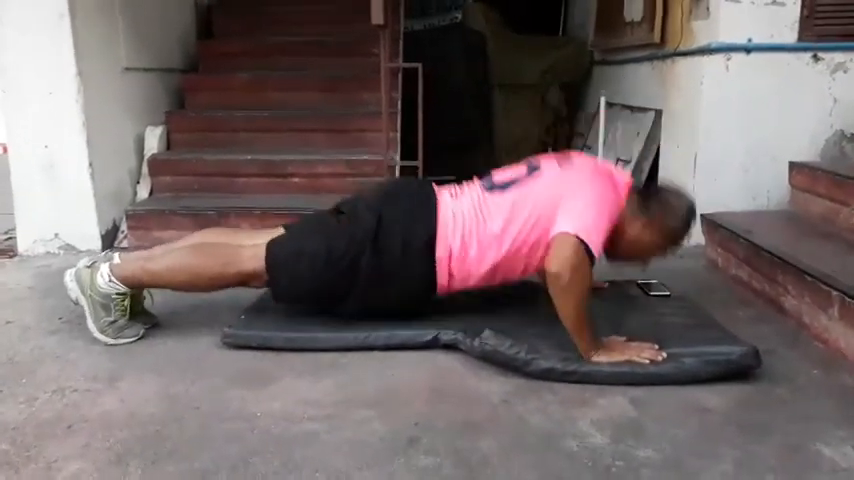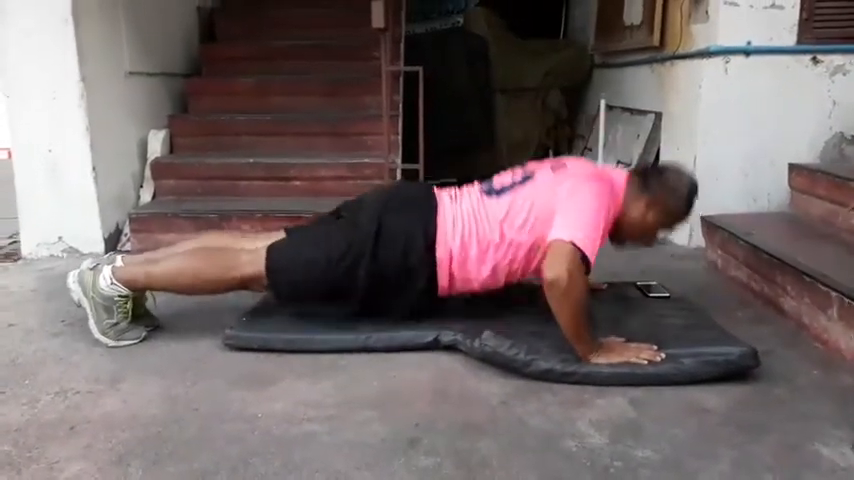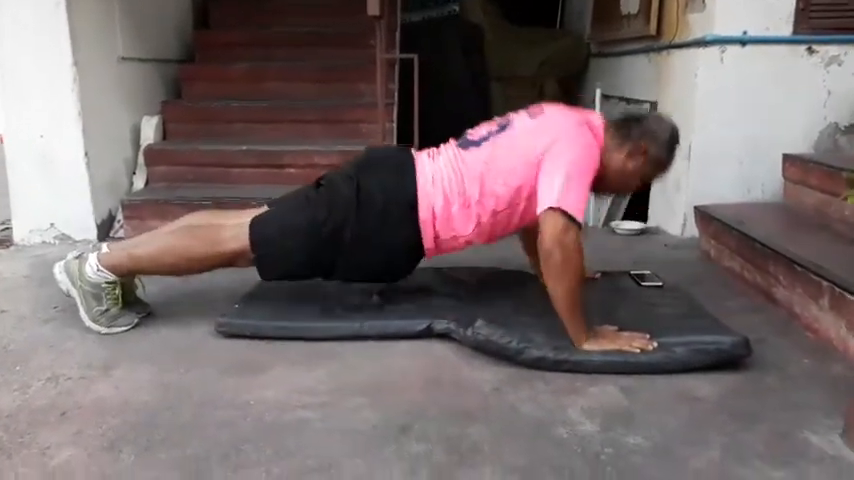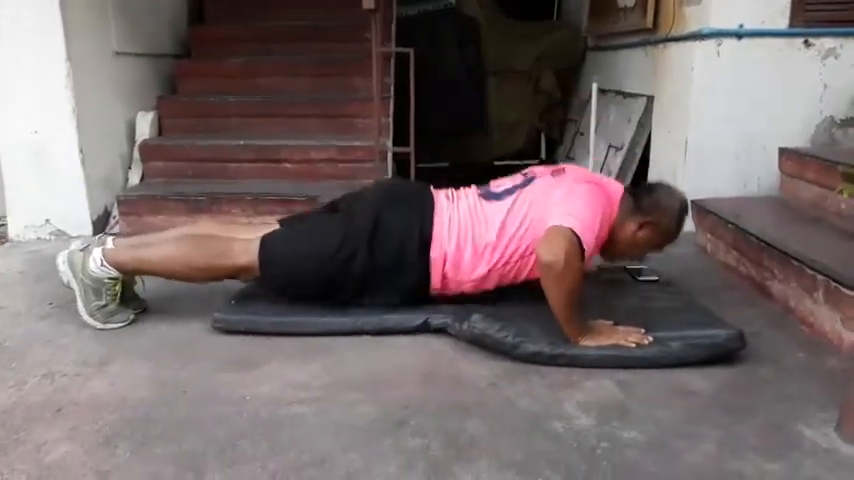
dt=0.5s
person 1, frame 1
left shoulder: (583, 173)
right shoulder: (601, 191)
right elbow: (565, 265)
left wrist: (571, 286)
right wrist: (592, 346)
left hip: (414, 211)
right hip: (408, 248)
left knee: (265, 246)
right knee: (256, 264)
left ankle: (122, 263)
right ankle: (112, 274)
person 1, frame 2
left shoulder: (585, 177)
right shoulder: (597, 196)
right elbow: (558, 275)
left wrist: (571, 283)
right wrist: (591, 348)
left hip: (415, 212)
right hip: (410, 250)
left knee: (263, 251)
right knee: (256, 269)
left ankle: (125, 266)
right ankle: (116, 277)
person 1, frame 3
left shoulder: (563, 124)
right shoulder: (578, 141)
left elbow: (530, 203)
right elbow: (556, 239)
left wrist: (551, 272)
right wrist: (583, 335)
left hip: (397, 180)
right hip: (391, 210)
left knee: (247, 228)
right knee: (240, 243)
left ankle: (106, 258)
right ankle: (101, 265)
person 1, frame 4
left shoulder: (579, 182)
right shoulder: (594, 200)
right elbow: (556, 257)
left wrist: (563, 275)
right wrist: (579, 333)
left hip: (410, 210)
right hip: (405, 249)
left knee: (259, 237)
right knee: (248, 259)
left ankle: (111, 250)
right ankle: (107, 259)
